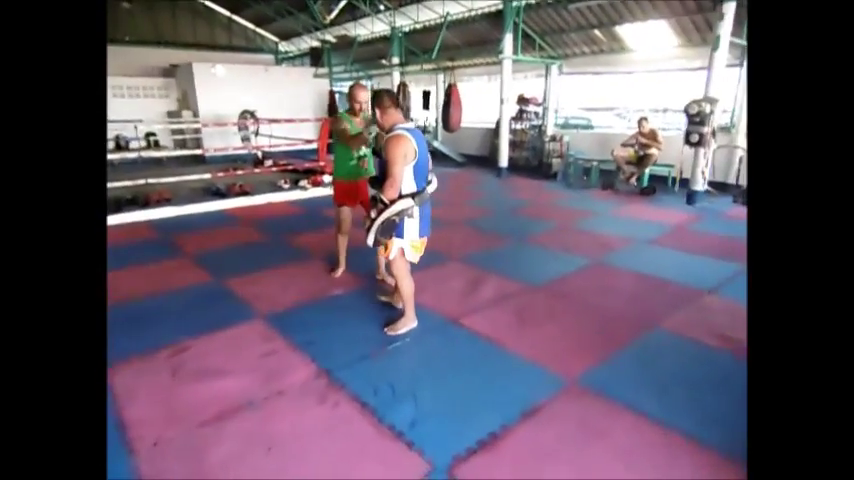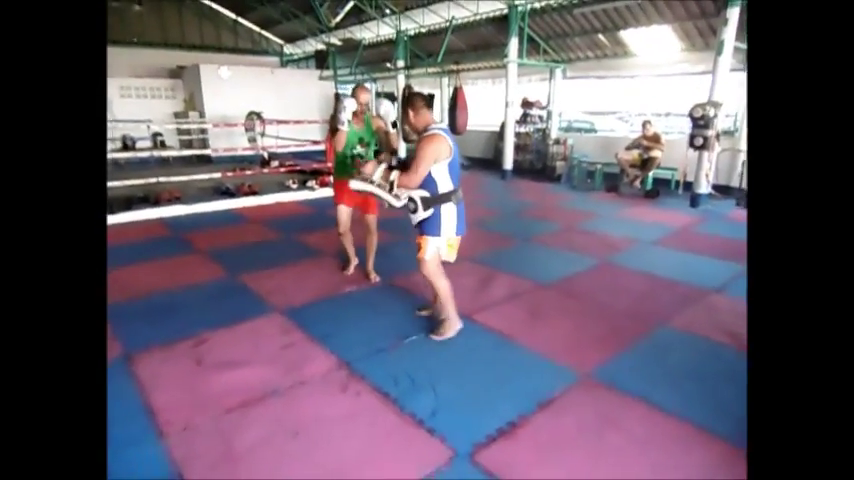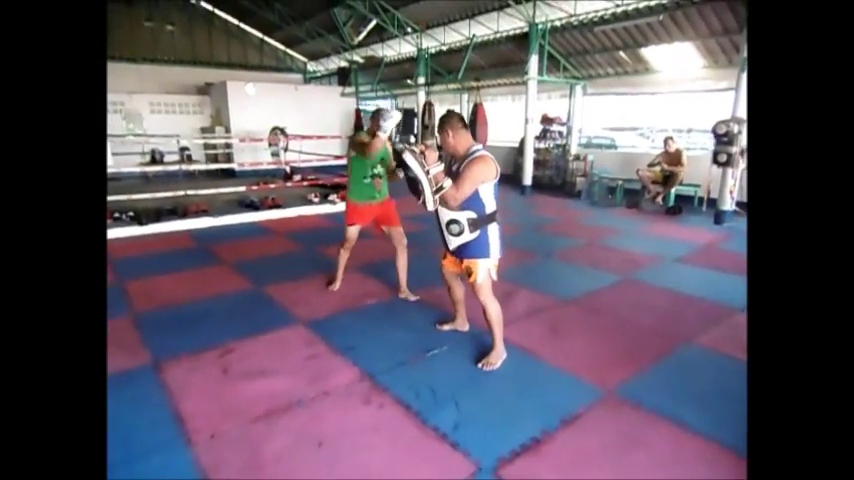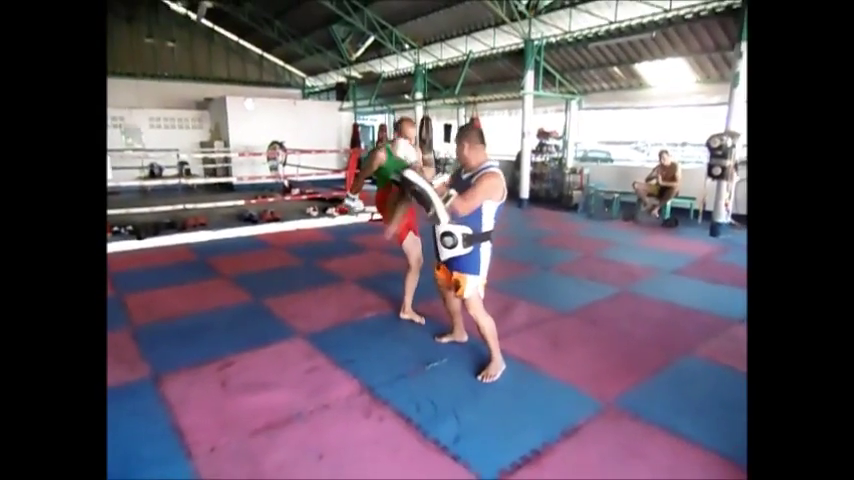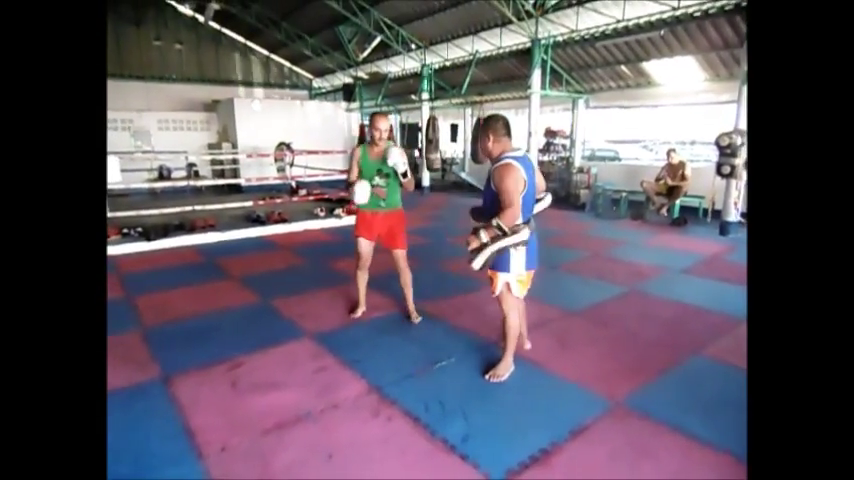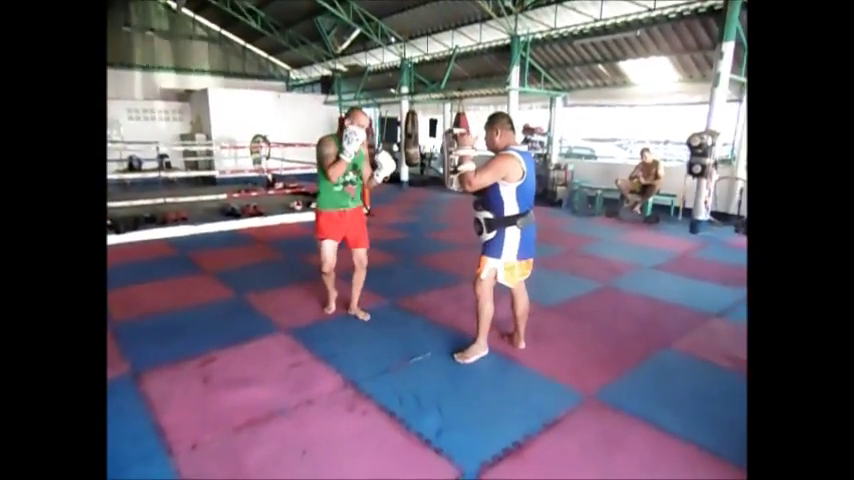
dt=0.5s
person 1, frame 1
left shoulder: (396, 141)
right shoulder: (413, 133)
left elbow: (392, 186)
right elbow: (427, 171)
left hip: (406, 213)
right hip: (416, 208)
left knee: (398, 266)
right knee: (399, 260)
left ankle: (409, 316)
right ankle: (400, 297)
person 1, frame 2
left shoulder: (432, 141)
right shoulder: (439, 135)
left elbow: (412, 181)
left wrist: (378, 171)
right wrist: (391, 170)
left hip: (442, 215)
right hip: (435, 212)
left knee: (430, 268)
right knee: (429, 262)
left ankle: (452, 318)
right ankle: (439, 307)
person 1, frame 3
left shoulder: (480, 162)
right shoulder: (456, 159)
left elbow: (453, 199)
right elbow: (443, 194)
left wrist: (433, 167)
right wrist: (429, 167)
left hip: (480, 239)
left knee: (484, 294)
right knee: (450, 274)
left ankle: (499, 347)
right ankle: (460, 321)
person 1, frame 4
left shoulder: (491, 178)
right shoulder: (463, 171)
left elbow: (460, 208)
right elbow: (449, 197)
left wrist: (436, 182)
left hip: (474, 253)
left knee: (474, 308)
right knee: (447, 289)
left ankle: (497, 359)
right ankle: (458, 332)
person 1, frame 5
left shoulder: (505, 169)
right shoulder: (522, 160)
left elbow: (511, 213)
right elbow: (541, 187)
left wrist: (481, 237)
left hip: (511, 247)
right hip: (518, 242)
left knee: (507, 302)
right knee: (511, 296)
left ankle: (507, 360)
right ankle: (522, 338)
person 1, frame 6
left shoulder: (506, 159)
right shoulder: (523, 156)
left elbow: (470, 184)
left wrist: (464, 150)
left hip: (506, 236)
right hip: (520, 232)
left knee: (482, 288)
right knee: (517, 286)
left ankle: (480, 344)
right ankle: (518, 336)
person 2, frame 1
left shoulder: (370, 119)
right shoulder: (340, 121)
right elbow: (351, 142)
right wrist: (369, 130)
left hip: (367, 180)
right hip: (345, 182)
right knee: (343, 228)
left ankle: (381, 271)
right ankle: (341, 263)
person 2, frame 2
left shoulder: (373, 121)
right shoulder: (338, 119)
left elbow: (394, 144)
right elbow: (337, 148)
left wrist: (389, 124)
right wrist: (343, 123)
right hip: (344, 182)
left knee: (372, 227)
right knee: (342, 228)
left ankle: (370, 266)
right ankle: (352, 259)
person 2, frame 3
left shoulder: (386, 145)
right shoulder: (358, 139)
left elbow: (391, 173)
right elbow: (368, 152)
right wrist: (382, 131)
left hip: (382, 202)
right hip: (358, 204)
left knee: (401, 242)
right knee: (348, 243)
left ankle: (403, 288)
right ankle: (338, 278)
person 2, frame 4
left shoulder: (414, 153)
right shoulder: (382, 153)
right elbow: (362, 176)
left wrist: (416, 167)
right wrist: (353, 196)
left hip: (407, 210)
right hip: (389, 198)
left knee: (416, 262)
left ankle: (407, 309)
person 2, frame 5
left shoulder: (397, 152)
right shoulder: (359, 152)
left elbow: (410, 188)
right elbow: (351, 181)
left wrist: (403, 170)
left hip: (393, 214)
right hip: (367, 215)
left knee: (402, 263)
right knee: (363, 262)
left ankle: (410, 306)
right ankle: (361, 304)
person 2, frame 6
left shoulder: (361, 148)
right shoulder: (327, 143)
left elbow: (367, 182)
right elbow: (332, 176)
left wrist: (381, 174)
right wrist: (348, 151)
left hip: (354, 212)
right hip: (329, 214)
left knee: (361, 263)
right knee: (327, 267)
left ankle: (354, 305)
right ankle: (332, 294)
